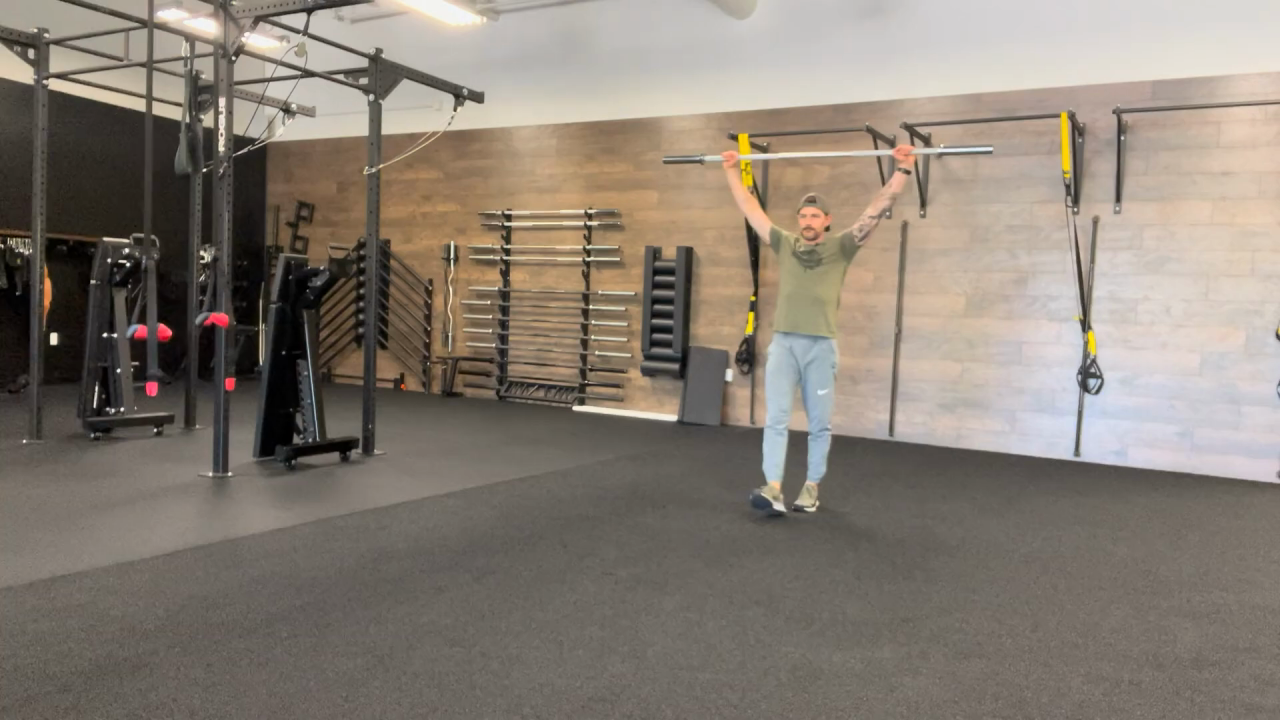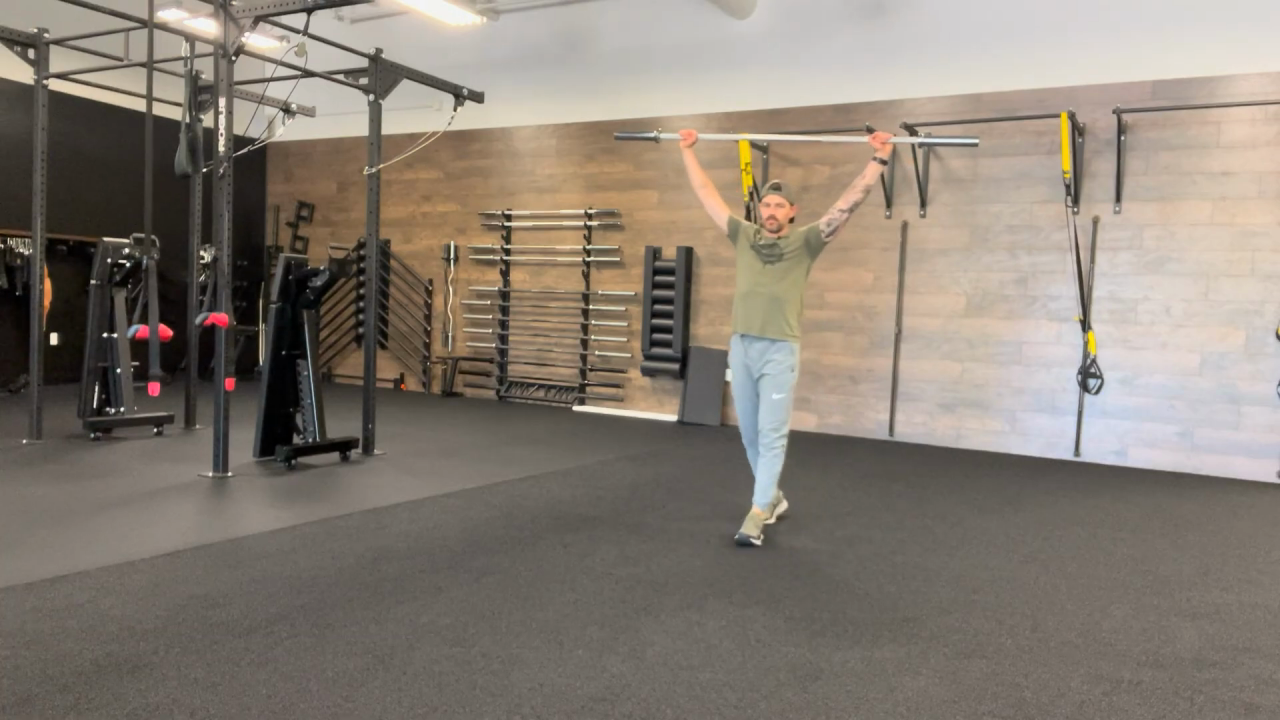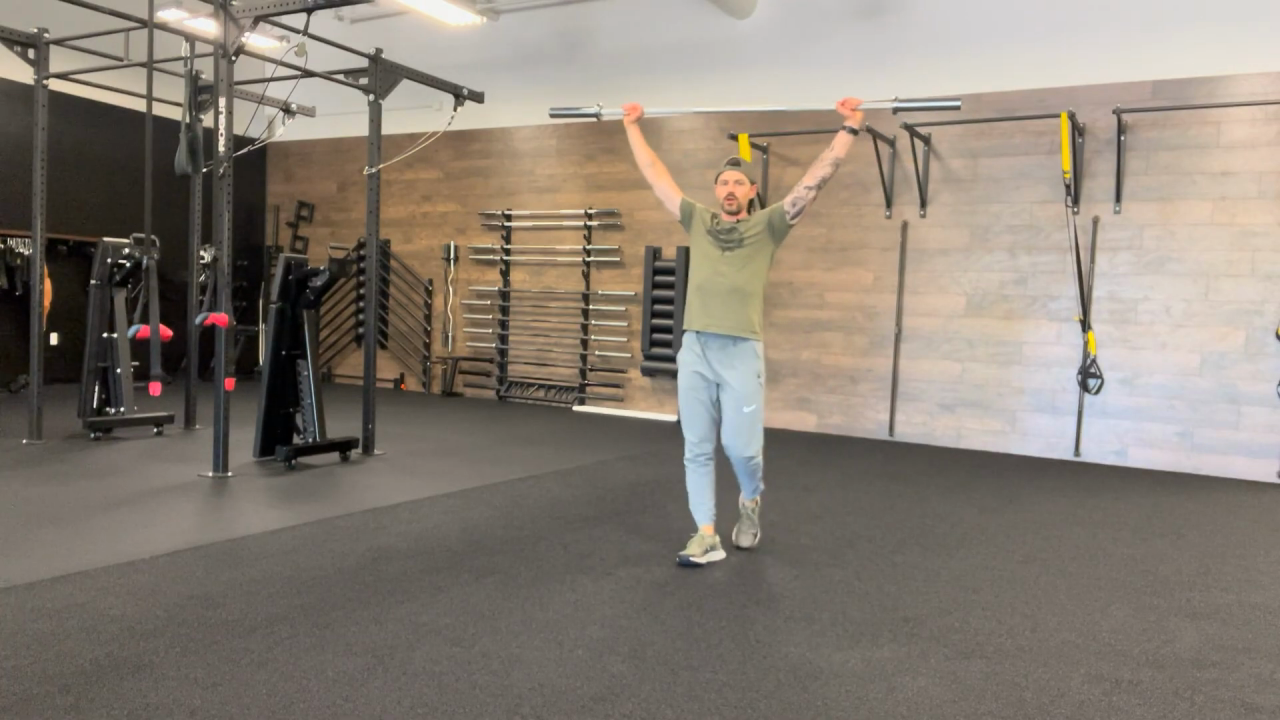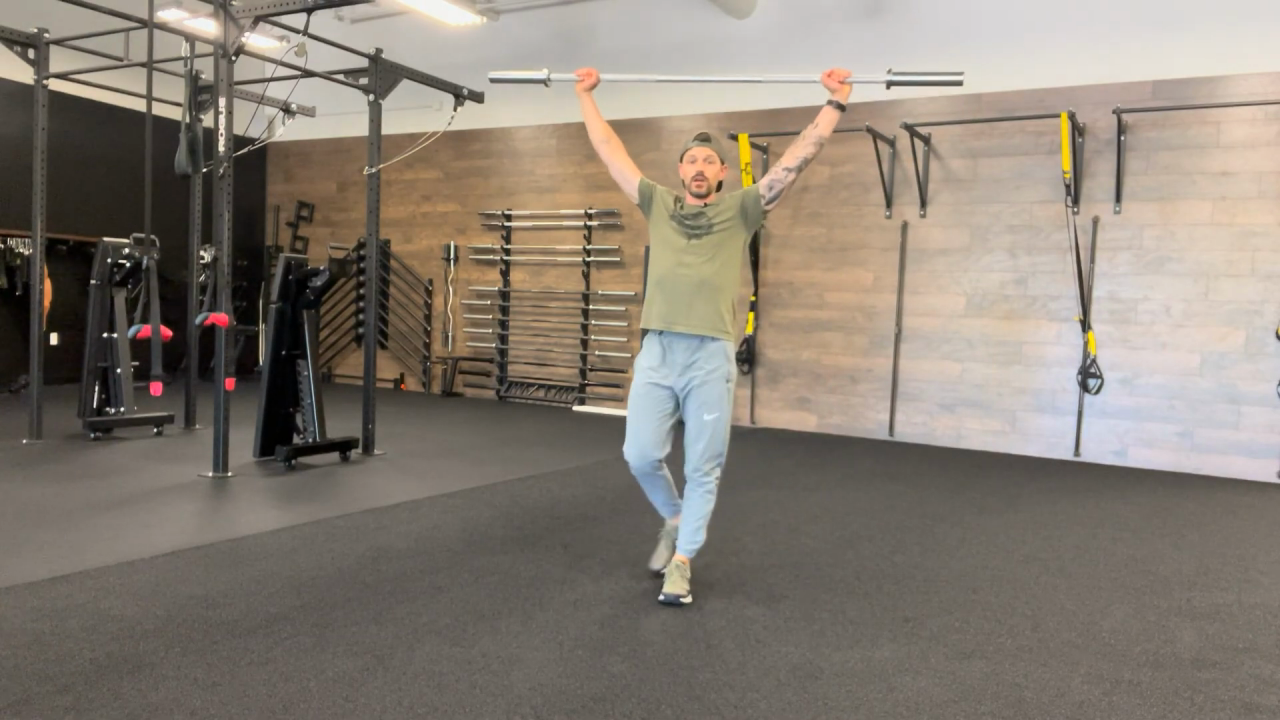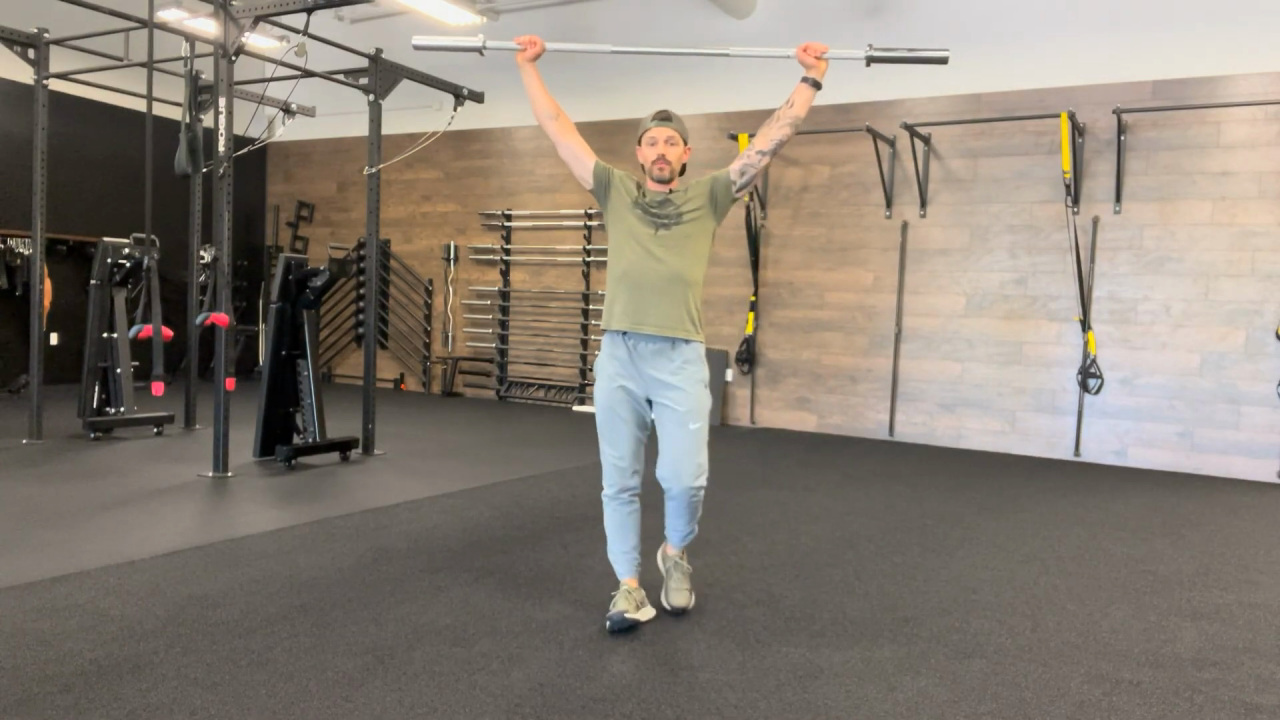
dt=1s
person 1, frame 1
left shoulder: (841, 247)
right shoulder: (784, 244)
left elbow: (878, 209)
right elbow: (751, 209)
left wrist: (903, 169)
right wrist: (732, 171)
left hip: (820, 346)
right hip: (783, 343)
left knee: (818, 424)
right knee: (776, 417)
left ankle: (811, 486)
right ankle: (772, 488)
person 1, frame 2
left shoulder: (806, 241)
right shoulder: (743, 235)
left elbow: (849, 202)
right elbow: (706, 193)
left wrist: (880, 158)
right wrist: (688, 150)
left hip: (780, 350)
right hip: (741, 346)
left knee: (771, 435)
right knee: (751, 433)
left ankle: (757, 514)
right ankle: (773, 494)
person 1, frame 3
left shoulder: (768, 225)
right shoulder: (697, 220)
left elbow: (816, 178)
right elbow: (655, 174)
left wrist: (849, 127)
right wrist: (632, 127)
left hip: (741, 351)
right hip: (695, 347)
left knee: (743, 447)
right knee: (698, 449)
left ankle: (751, 502)
right ankle: (706, 534)
person 1, frame 4
left shoulder: (740, 208)
right shoulder: (657, 203)
left elbow: (798, 156)
right elbow: (609, 150)
left wrist: (836, 101)
right wrist: (586, 95)
left hip: (710, 354)
right hip: (656, 349)
left knee: (702, 468)
right knee: (640, 456)
left ankle: (681, 561)
right ankle: (678, 521)
person 1, frame 5
left shoulder: (708, 196)
right shoulder: (614, 190)
left elbow: (769, 140)
right elbow: (558, 129)
left wrist: (810, 79)
right wrist: (529, 67)
left hip: (681, 357)
right hip: (619, 354)
left knee: (685, 480)
right knee: (620, 483)
left ankle: (674, 557)
right ankle: (630, 586)
